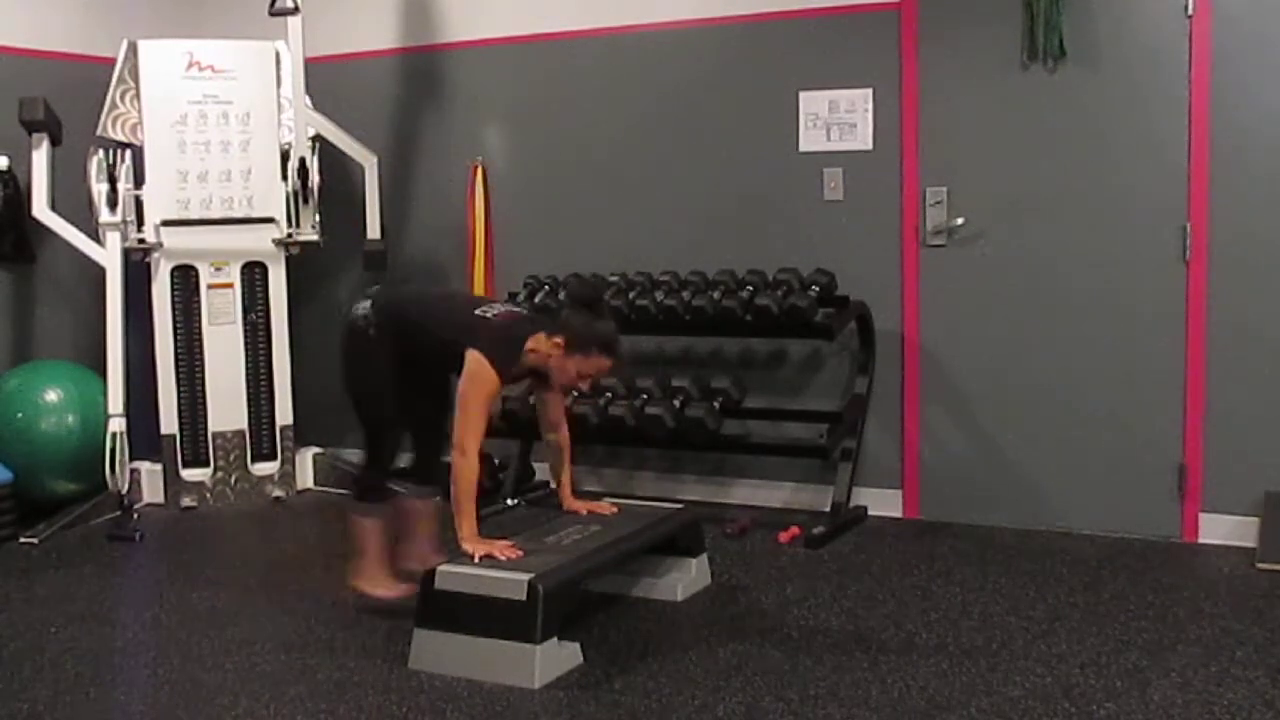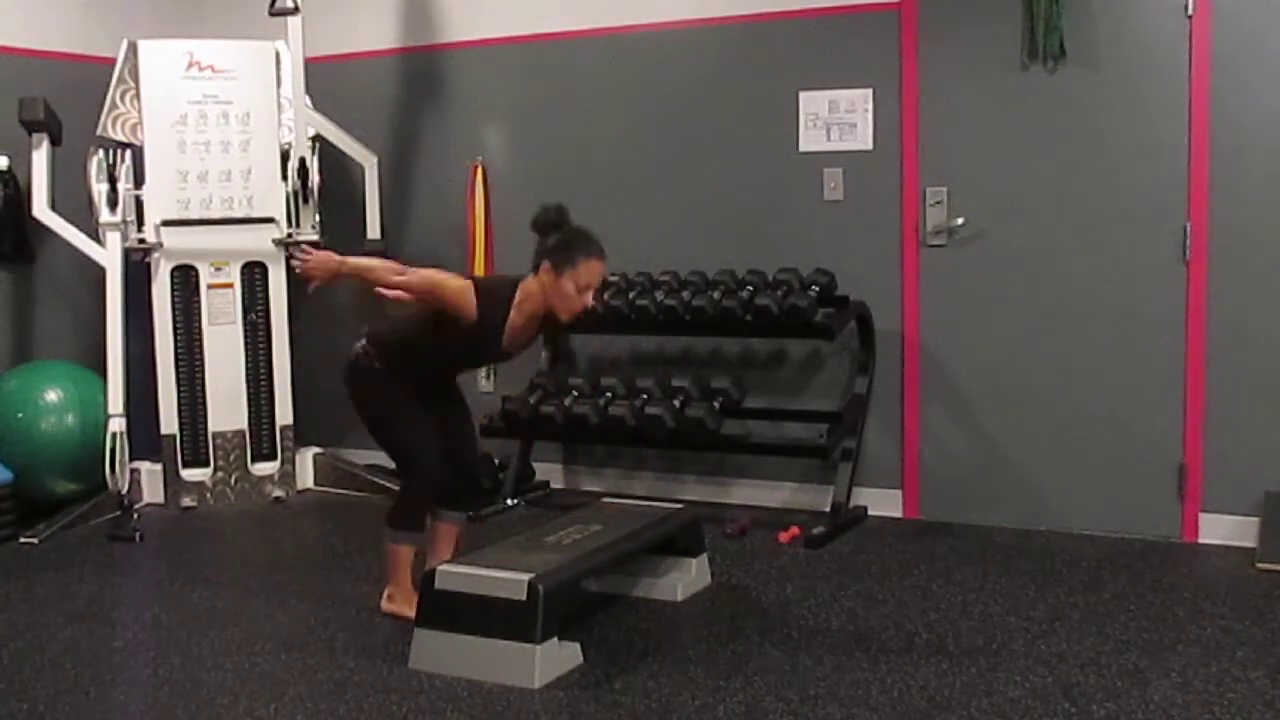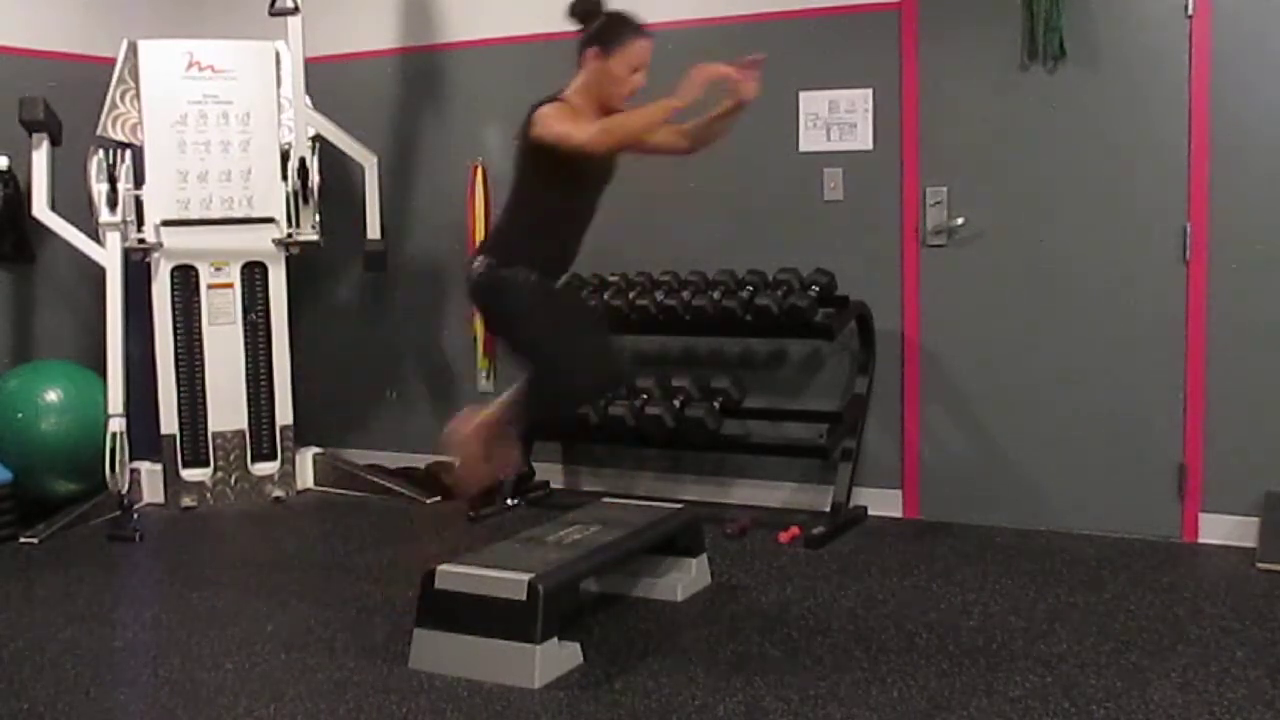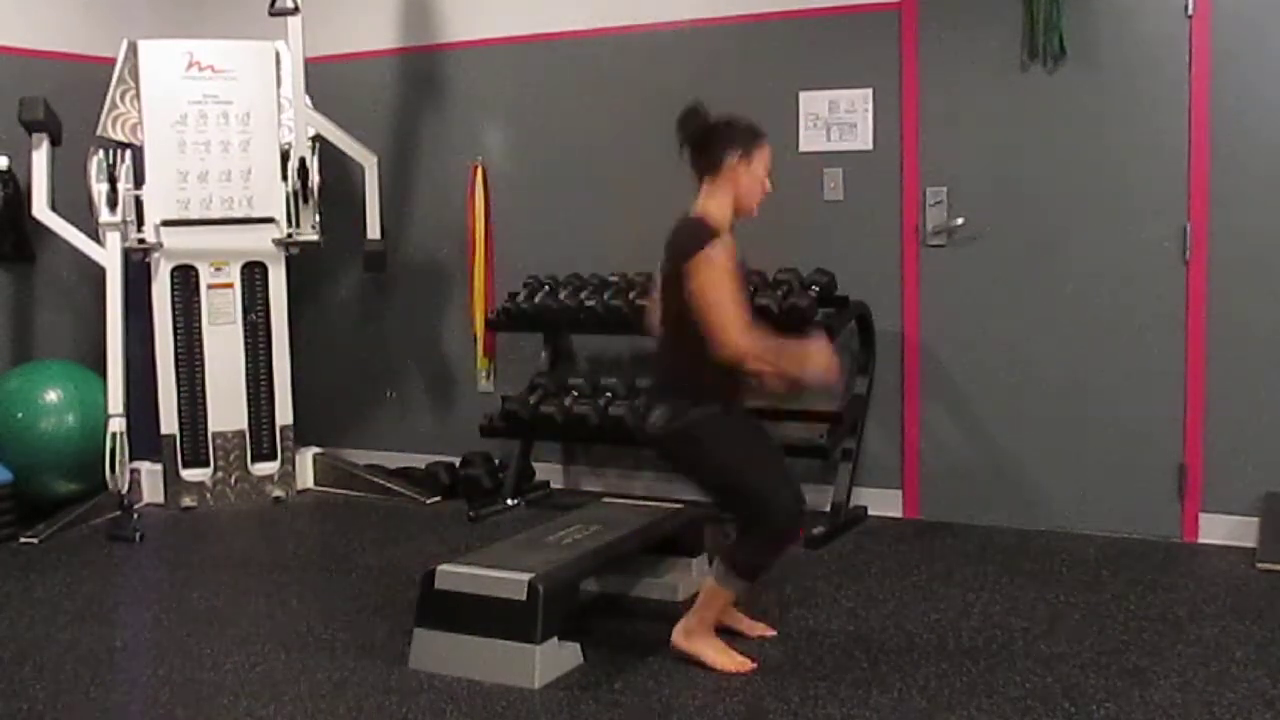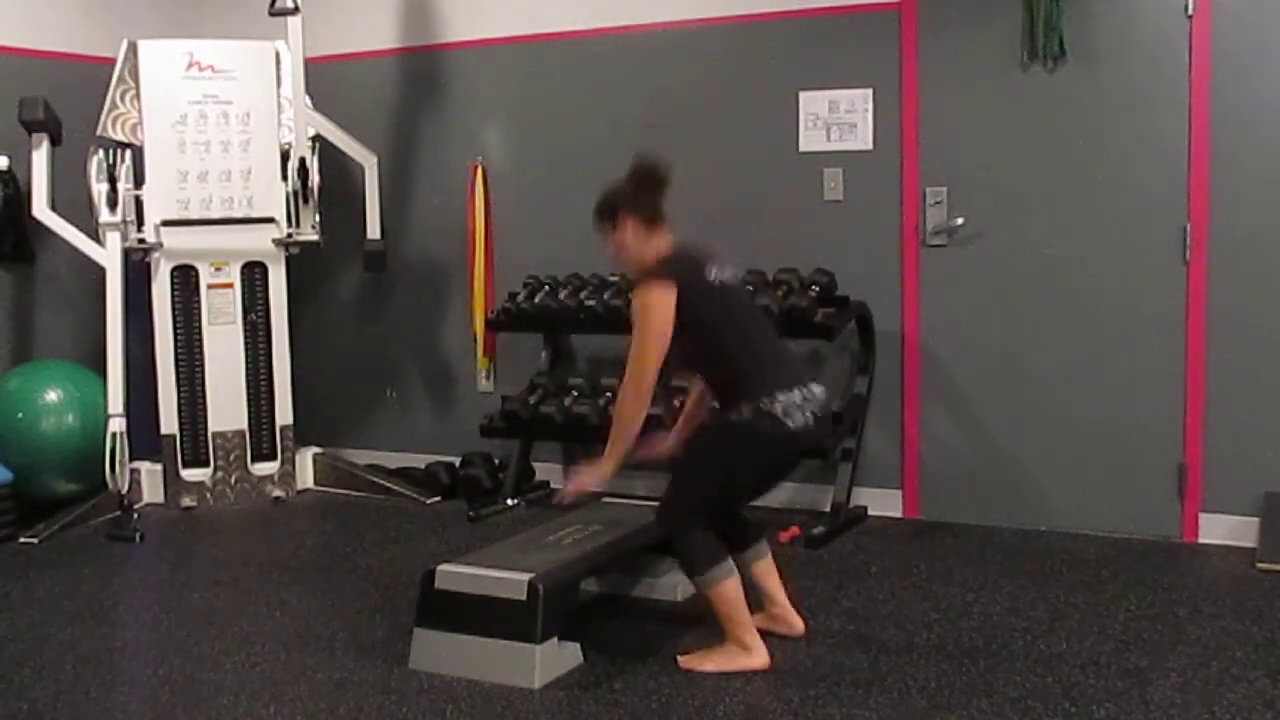
dt=0.5s
person 1, frame 1
left shoulder: (549, 352)
right shoulder: (495, 353)
left elbow: (554, 429)
right elbow: (466, 449)
left wrist: (567, 495)
right wrist: (469, 537)
left hip: (425, 342)
right hip: (375, 331)
left knee: (433, 447)
right knee: (384, 447)
left ankle: (416, 551)
right ankle: (368, 568)
person 1, frame 2
left shoulder: (544, 316)
right shoulder: (482, 300)
right elbow: (400, 275)
right wrist: (334, 265)
left hip: (431, 377)
right hip: (380, 369)
left knee: (464, 466)
right knee: (425, 470)
right ankle: (398, 593)
person 1, frame 3
left shoulder: (610, 122)
right shoulder: (552, 117)
left elbow: (683, 143)
right elbow: (597, 139)
left wrist: (734, 103)
right wrist: (685, 93)
left hip: (539, 278)
right hip: (505, 274)
left knee: (600, 369)
right knee: (576, 373)
left ankle: (489, 430)
right ankle: (483, 430)
person 1, frame 4
left shoulder: (688, 234)
right shoulder: (710, 241)
right elbow: (732, 345)
left wrist: (777, 356)
right wrist: (802, 359)
left hip: (693, 408)
right hip: (693, 417)
left knee: (769, 502)
right knee: (780, 516)
left ankle: (718, 607)
right ankle: (695, 628)
person 1, frame 5
left shoulder: (657, 280)
right shoulder: (702, 265)
left elbow: (639, 389)
left wrist: (605, 467)
right wrist: (676, 438)
left hip: (768, 411)
right hip: (804, 400)
left knee: (681, 516)
right knee: (713, 502)
left ankle: (744, 645)
right ankle: (781, 612)
